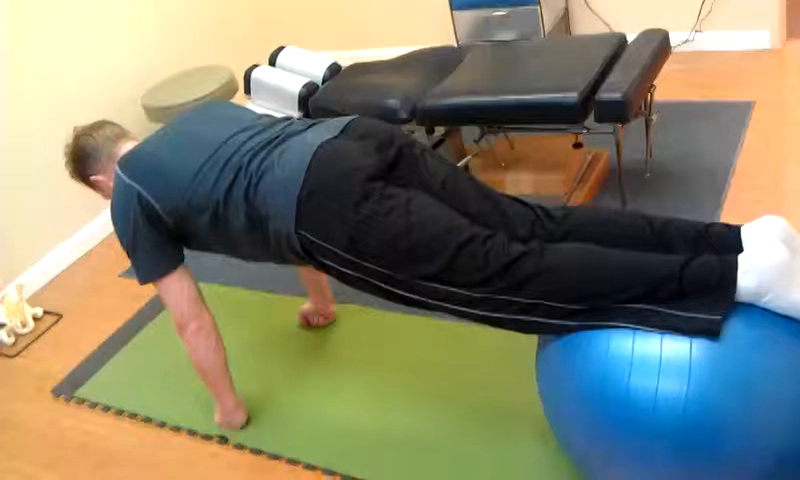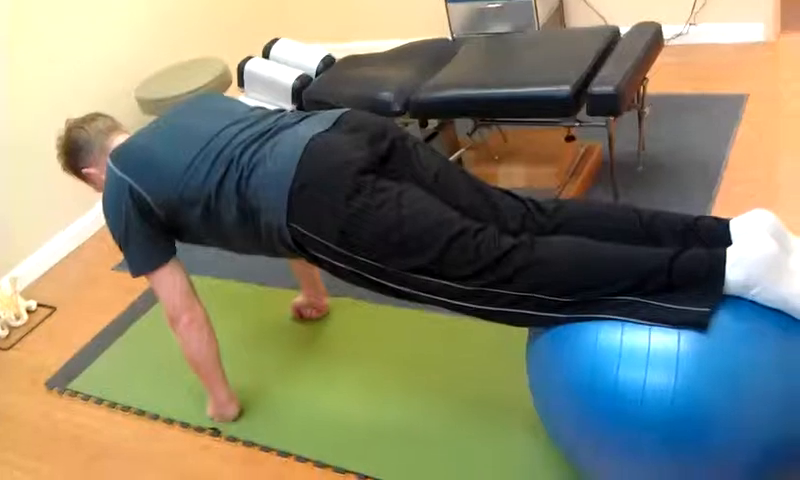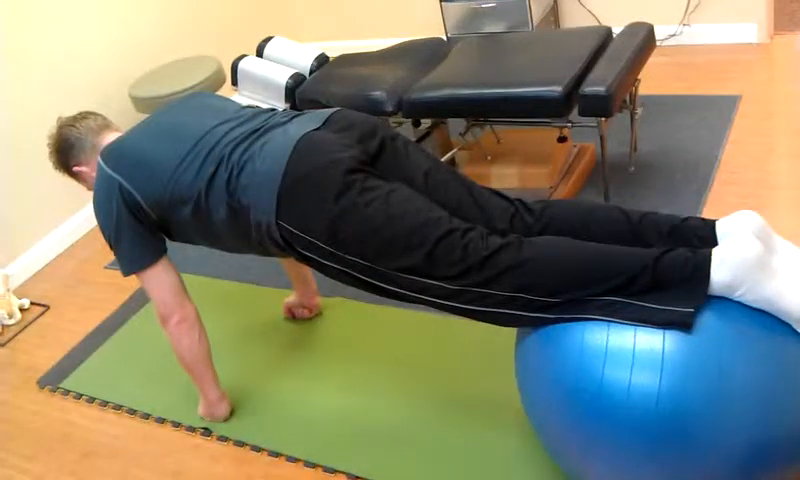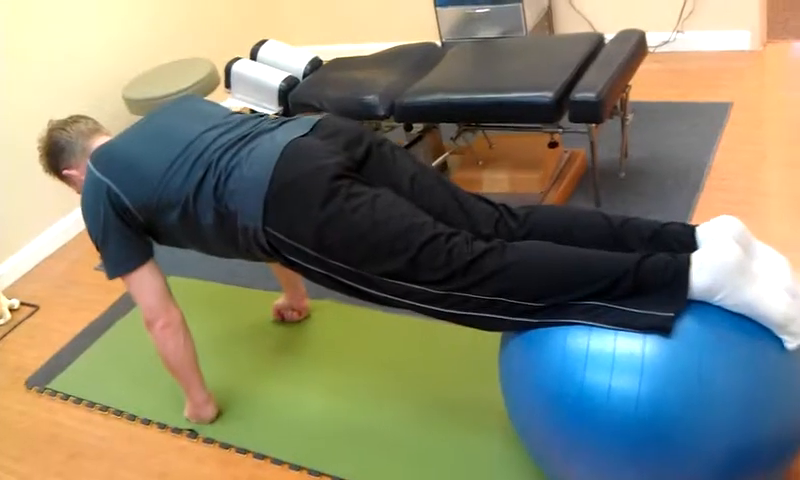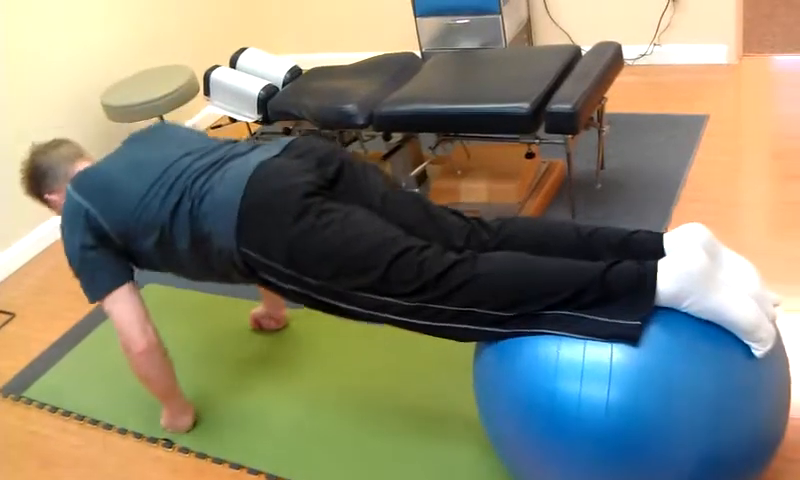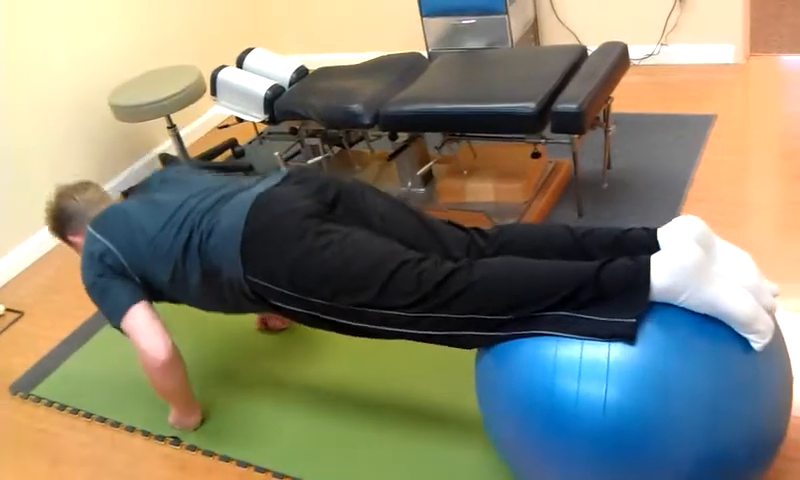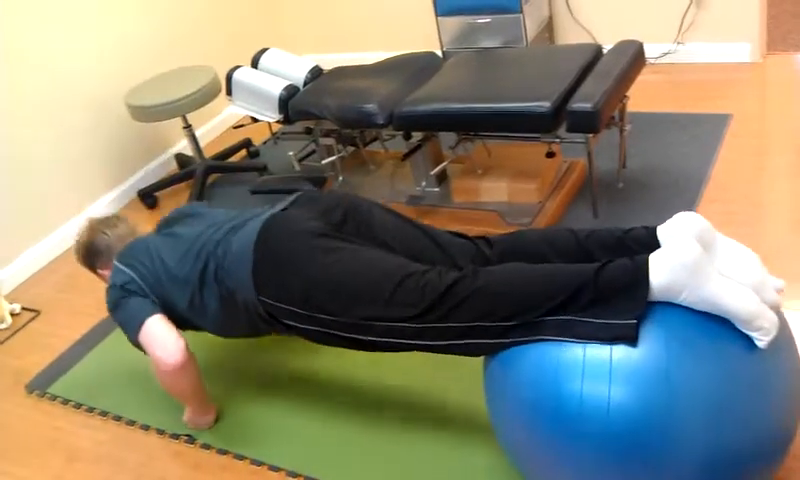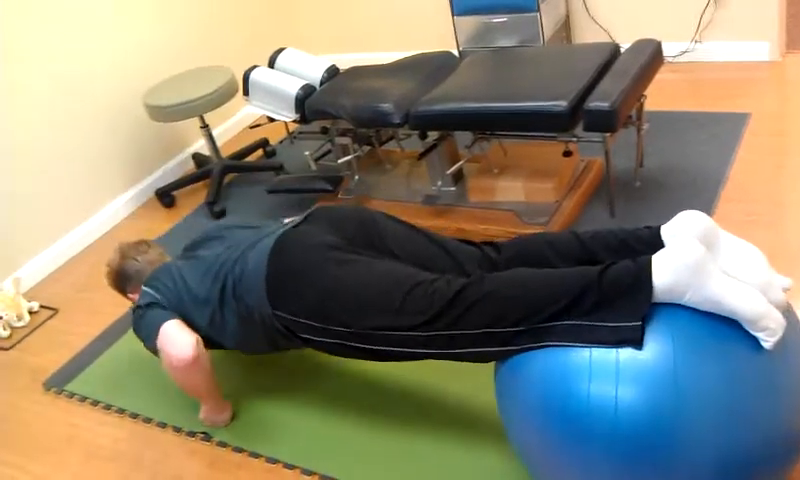
dt=0.3s
person 1, frame 1
left shoulder: (130, 200)
right shoulder: (199, 114)
left elbow: (191, 321)
left wrist: (229, 408)
right wrist: (320, 300)
left hip: (333, 204)
right hip: (360, 135)
left knee: (511, 279)
right knee: (537, 231)
left ankle: (737, 276)
right ankle: (740, 240)
person 1, frame 2
left shoulder: (123, 194)
right shoulder: (195, 105)
left elbow: (184, 314)
left wrist: (221, 401)
right wrist: (312, 290)
left hip: (323, 197)
right hip: (352, 130)
left knee: (502, 271)
right knee: (528, 224)
left ankle: (726, 270)
right ankle: (727, 234)
person 1, frame 3
left shoulder: (113, 191)
right shoulder: (184, 104)
left elbow: (175, 313)
left wrist: (213, 399)
right wrist: (305, 293)
left hip: (315, 196)
right hip: (343, 128)
left knee: (487, 271)
right knee: (515, 223)
left ankle: (713, 270)
right ankle: (717, 234)
person 1, frame 4
left shoulder: (101, 194)
right shoulder: (172, 109)
left elbow: (161, 315)
left wrist: (199, 401)
right wrist: (294, 292)
left hip: (303, 202)
right hip: (329, 135)
left knee: (473, 276)
right knee: (499, 230)
left ankle: (693, 277)
right ankle: (694, 240)
person 1, frame 5
left shoulder: (80, 218)
right shoulder: (146, 136)
left elbow: (139, 341)
left wrist: (176, 411)
right wrist: (274, 302)
left hip: (277, 221)
right hip: (302, 156)
left knee: (447, 288)
right knee: (473, 242)
left ankle: (660, 282)
right ankle: (667, 247)
person 1, frame 6
left shoulder: (100, 259)
right shoulder: (156, 181)
left elbow: (158, 352)
left wrist: (185, 411)
right wrist: (281, 302)
left hip: (278, 248)
right hip: (304, 185)
left knee: (450, 297)
right knee: (472, 252)
left ankle: (654, 279)
right ankle: (662, 242)
person 1, frame 7
left shoulder: (124, 285)
right shoulder: (178, 218)
left elbow: (171, 357)
left wrist: (200, 410)
right wrist: (294, 309)
left hip: (289, 269)
right hip: (318, 206)
left knee: (452, 306)
right knee: (480, 261)
left ankle: (656, 277)
right ankle: (663, 240)
person 1, frame 8
left shoulder: (151, 304)
right shoulder: (206, 239)
left elbow: (185, 351)
left wrist: (214, 407)
right wrist: (311, 321)
left hip: (301, 286)
right hip: (333, 222)
left knee: (467, 313)
right knee: (493, 264)
left ankle: (659, 279)
right ankle: (671, 239)
